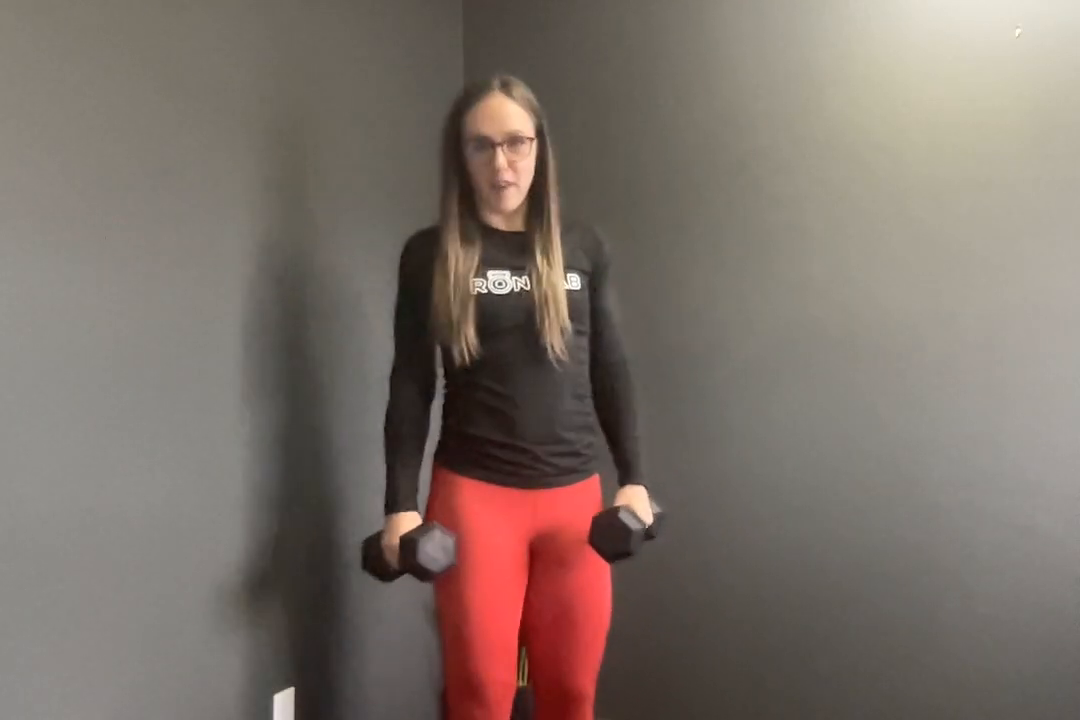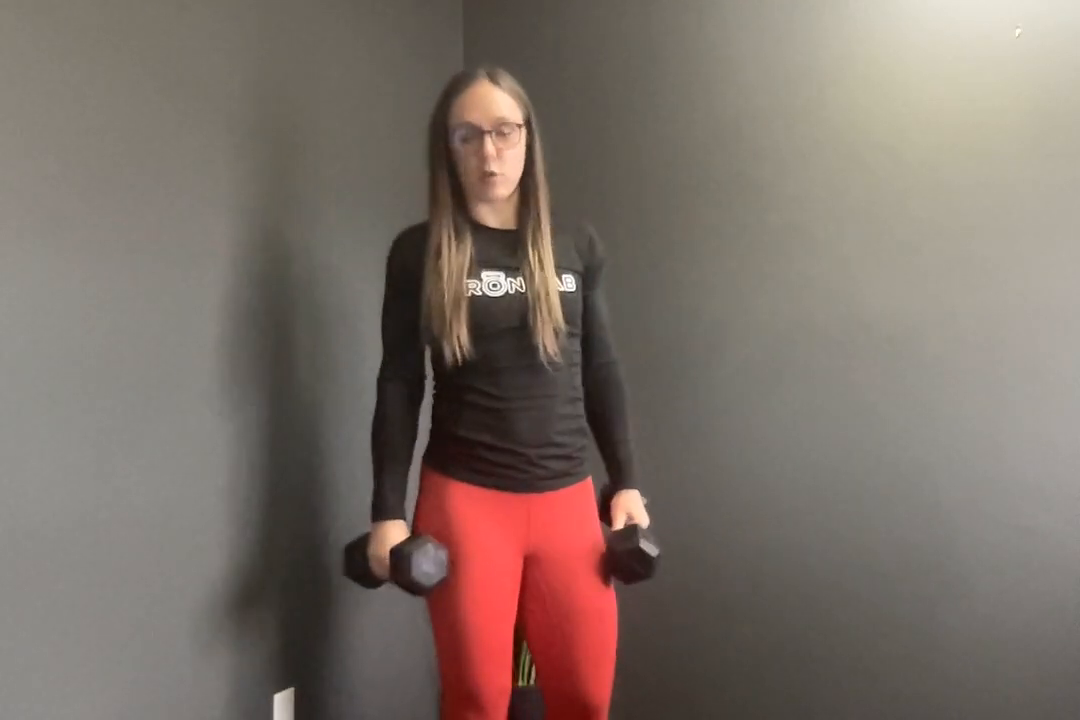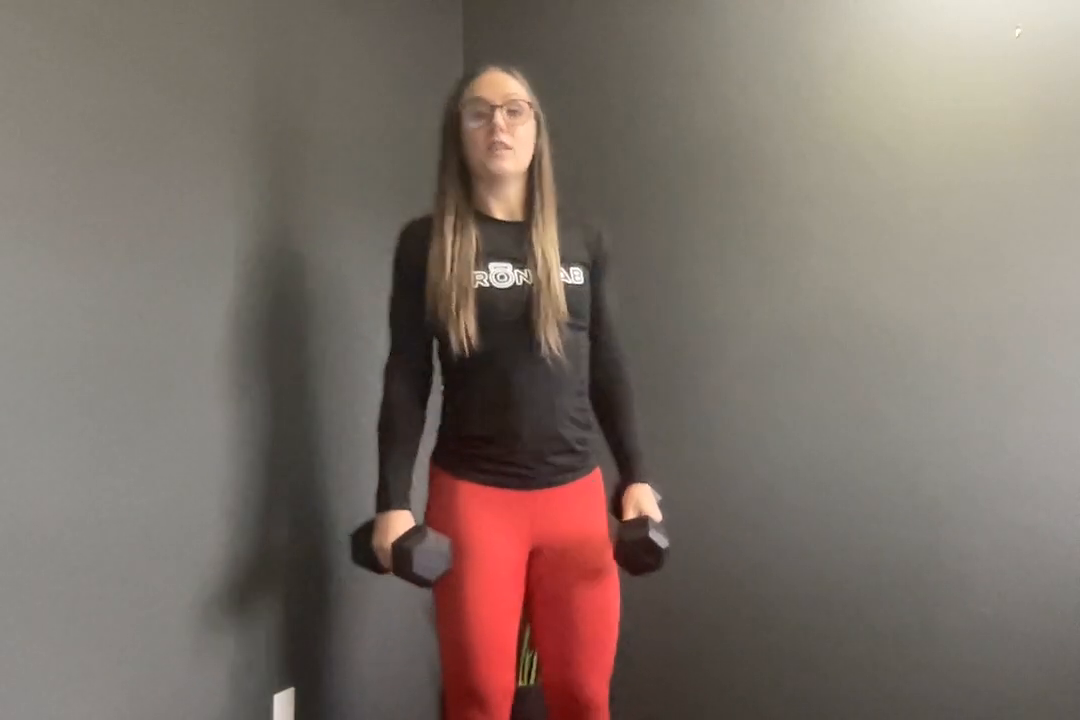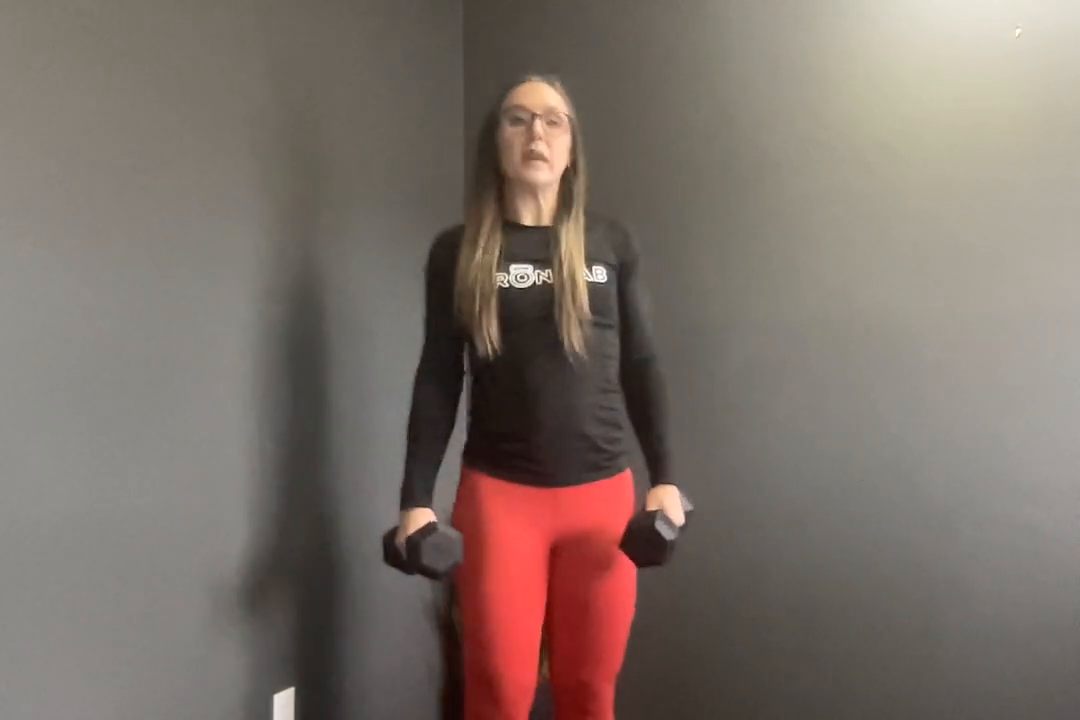
dt=0.5s
person 1, frame 1
left shoulder: (583, 247)
right shoulder: (429, 254)
left elbow: (610, 369)
right elbow: (410, 384)
left wrist: (632, 478)
right wrist: (401, 503)
left hip: (574, 494)
right hip: (472, 494)
person 1, frame 2
left shoulder: (577, 246)
right shoulder: (418, 252)
left elbow: (601, 372)
right elbow: (399, 387)
left wrist: (626, 484)
right wrist: (387, 511)
left hip: (567, 498)
right hip: (463, 499)
person 1, frame 3
left shoulder: (582, 240)
right shoulder: (425, 245)
left elbow: (606, 366)
right elbow: (406, 379)
left wrist: (635, 477)
right wrist: (393, 501)
left hip: (575, 492)
right hip: (471, 495)
person 1, frame 4
left shoulder: (611, 242)
right shoulder: (457, 250)
left elbow: (640, 364)
right elbow: (438, 380)
left wrist: (663, 477)
right wrist: (416, 497)
left hip: (601, 491)
right hip: (497, 492)
